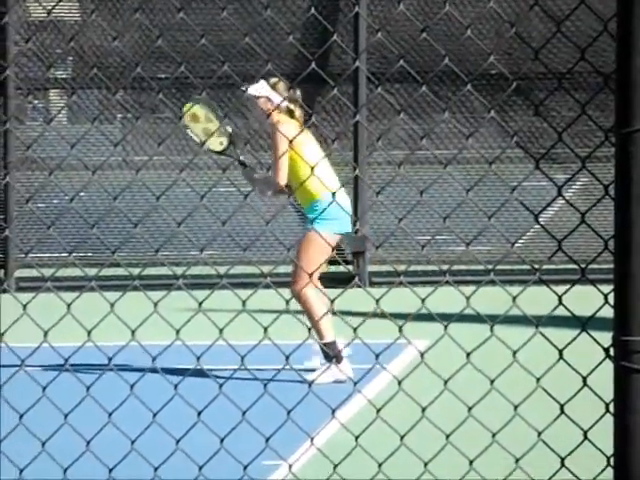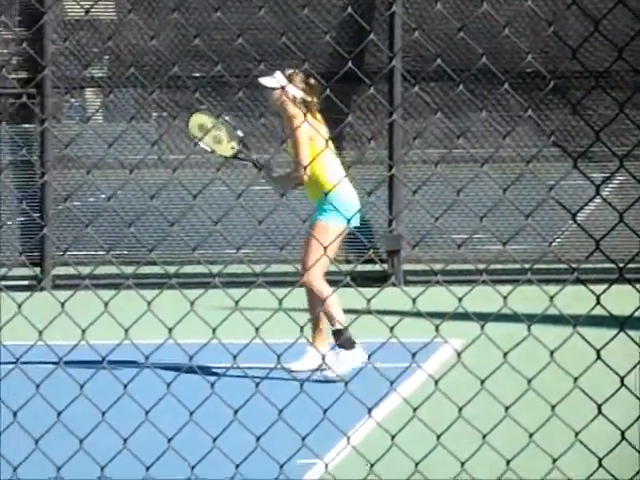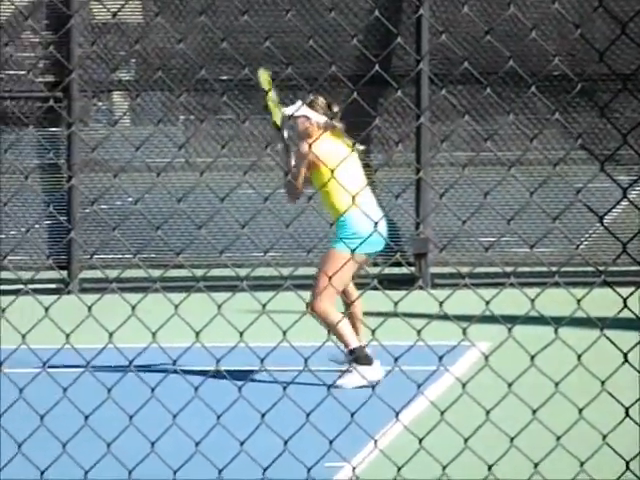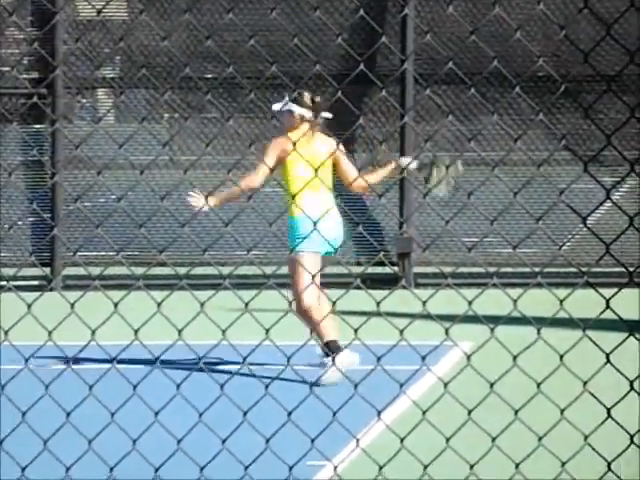
dt=0.4s
person 1, frame 1
left shoulder: (282, 128)
right shoulder: (291, 126)
left elbow: (279, 180)
left wrist: (256, 180)
right wrist: (263, 184)
left hip: (326, 209)
right hip: (328, 207)
left knee: (303, 286)
right knee: (306, 282)
left ankle: (338, 362)
right ankle: (329, 346)
person 1, frame 2
left shoulder: (299, 123)
right shoulder: (307, 119)
left elbow: (302, 174)
left wrist: (276, 180)
right wrist: (283, 180)
left hip: (336, 202)
right hip: (334, 202)
left knee: (311, 276)
right knee: (312, 277)
left ankle: (348, 347)
right ankle: (320, 349)
person 1, frame 3
left shoulder: (308, 147)
right shoulder: (341, 140)
left elbow: (293, 194)
left wrist: (294, 163)
left hip: (353, 226)
right hip: (374, 224)
left knee: (320, 305)
right knee: (344, 286)
left ankle: (366, 365)
right ankle: (357, 352)
person 1, frame 4
left shoulder: (280, 143)
right shoulder: (331, 144)
left elbow: (252, 182)
right elbow: (357, 185)
left wrist: (213, 200)
right wrist: (394, 166)
left hip: (306, 225)
right hip: (330, 224)
left knee: (305, 303)
right knee: (310, 287)
left ankle: (337, 354)
right ankle: (335, 349)
